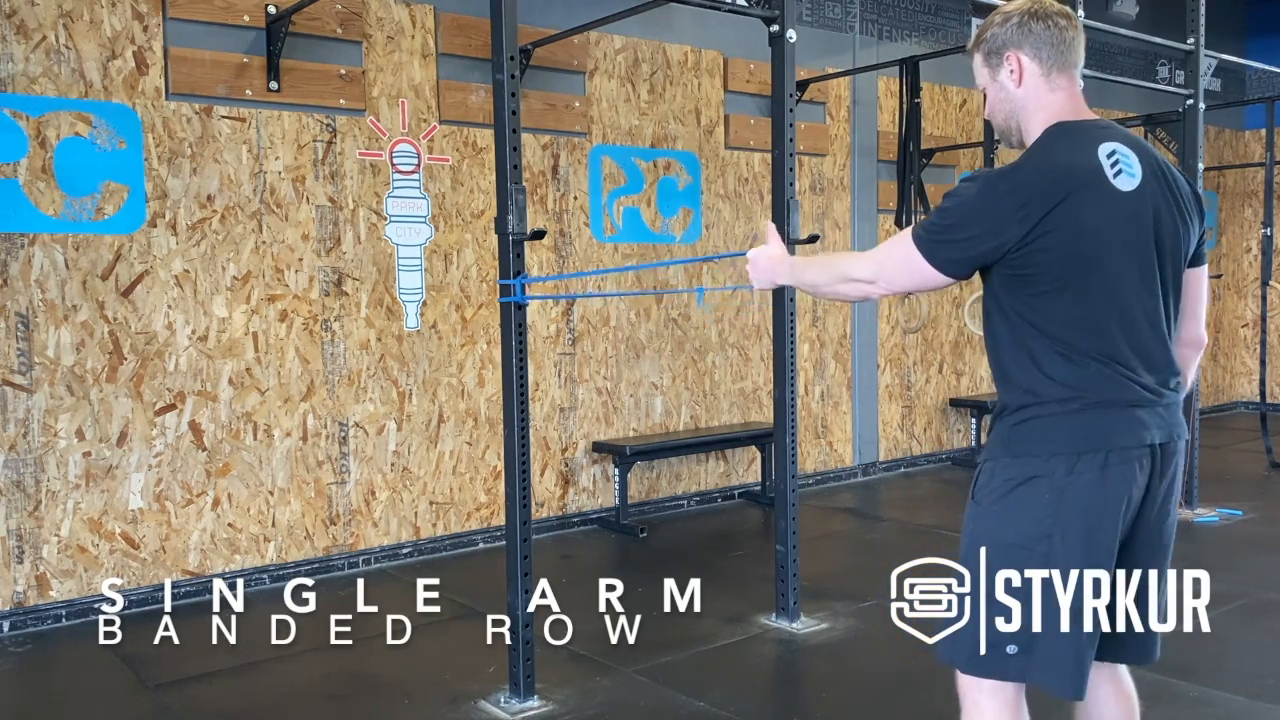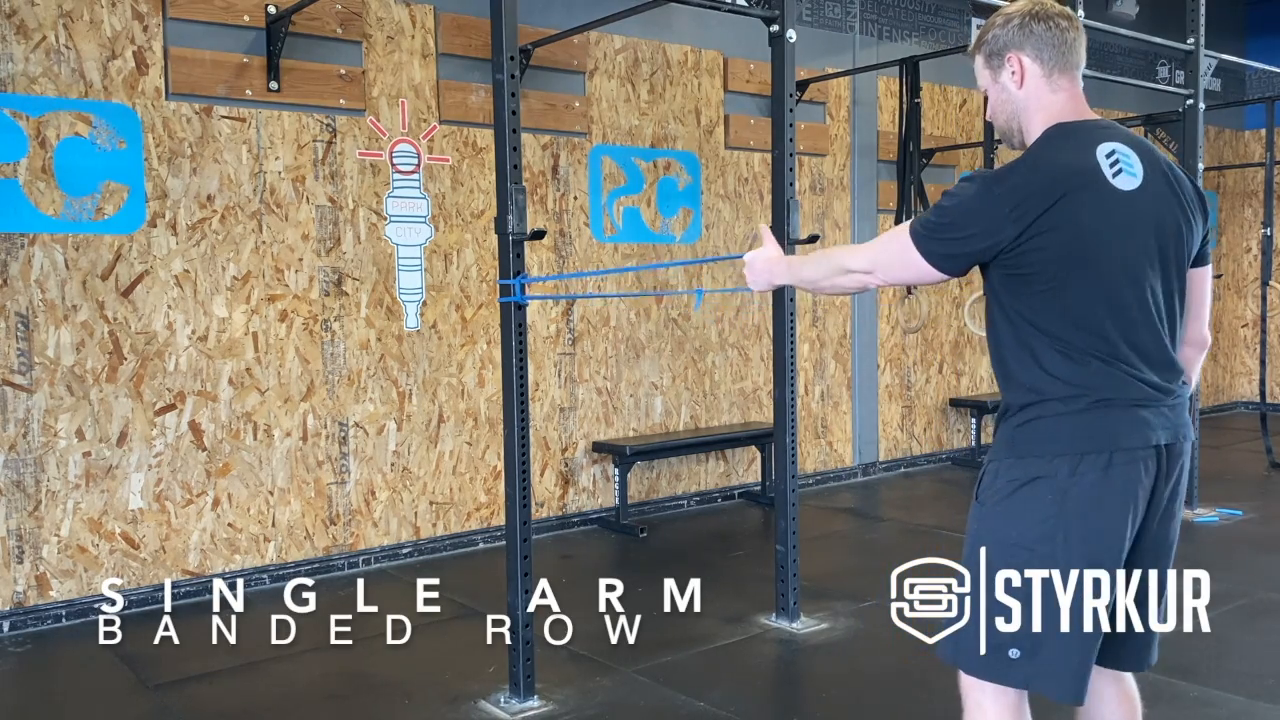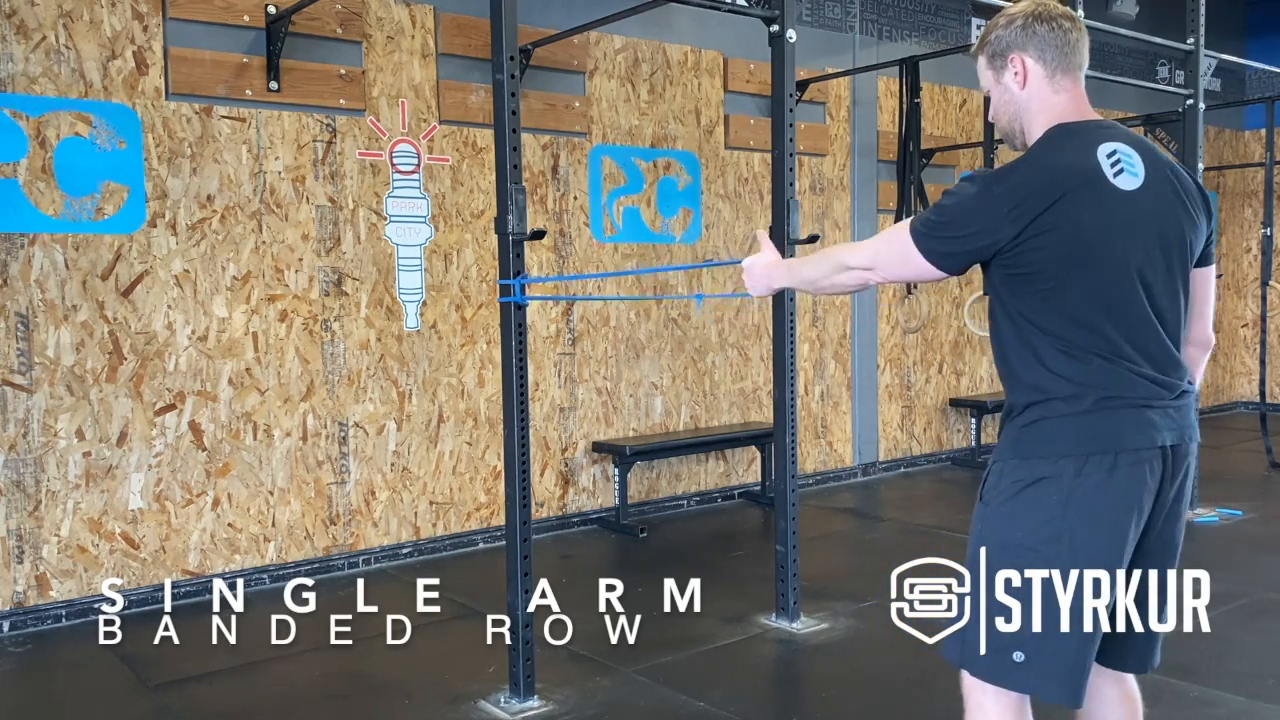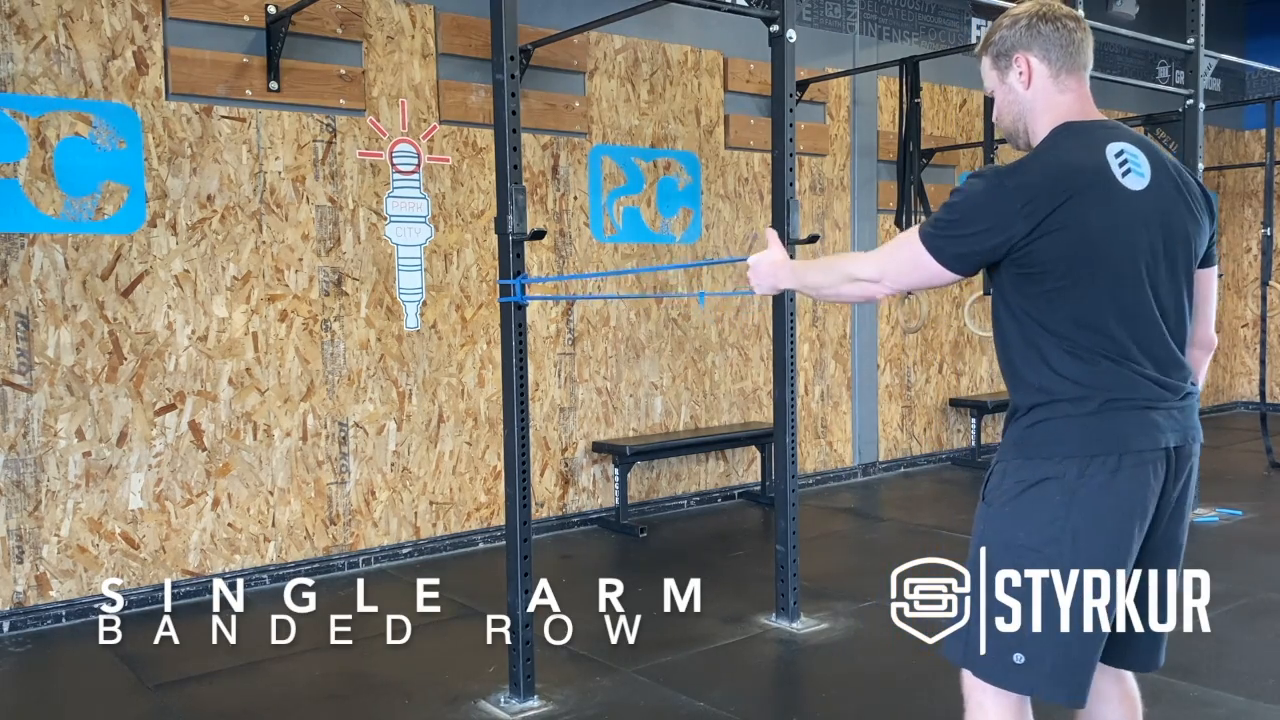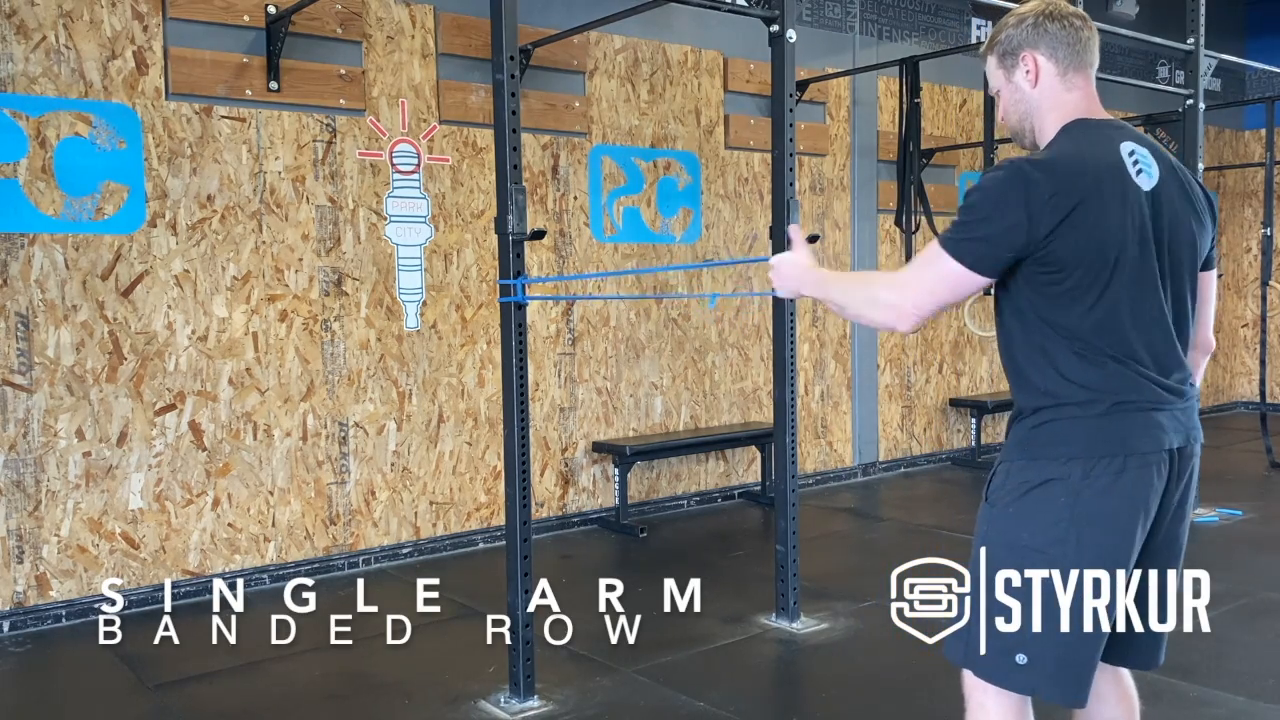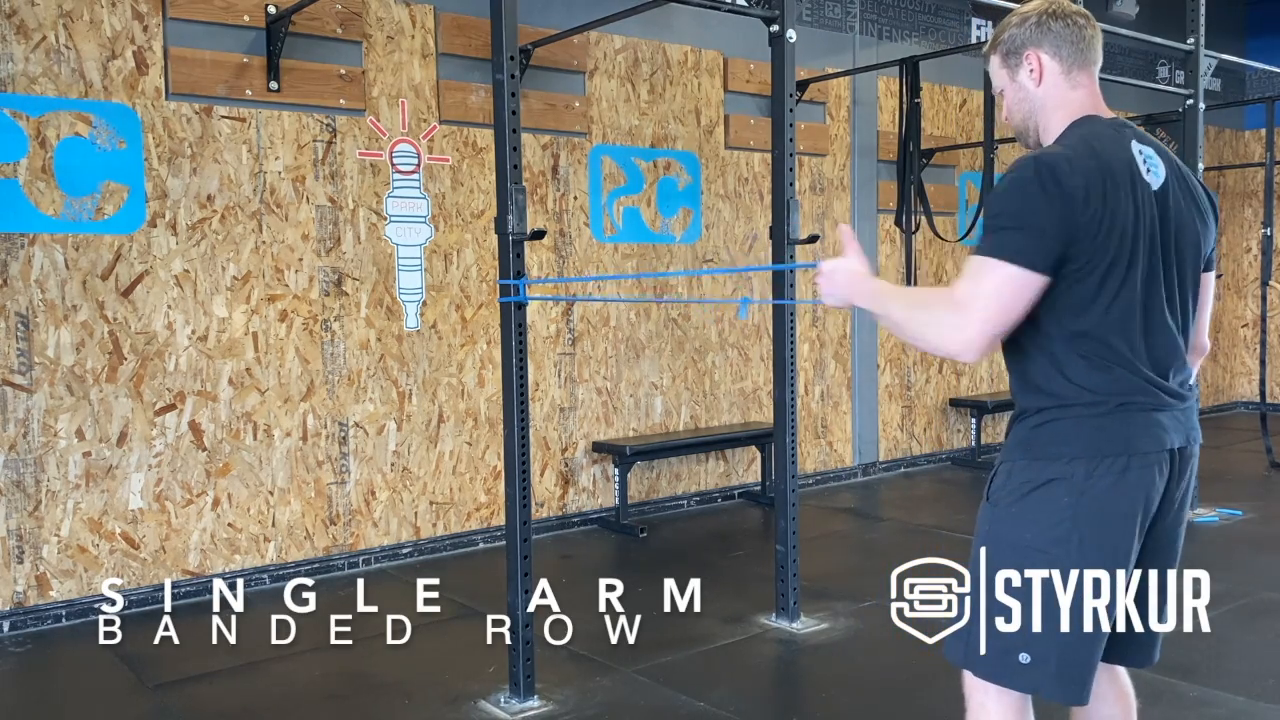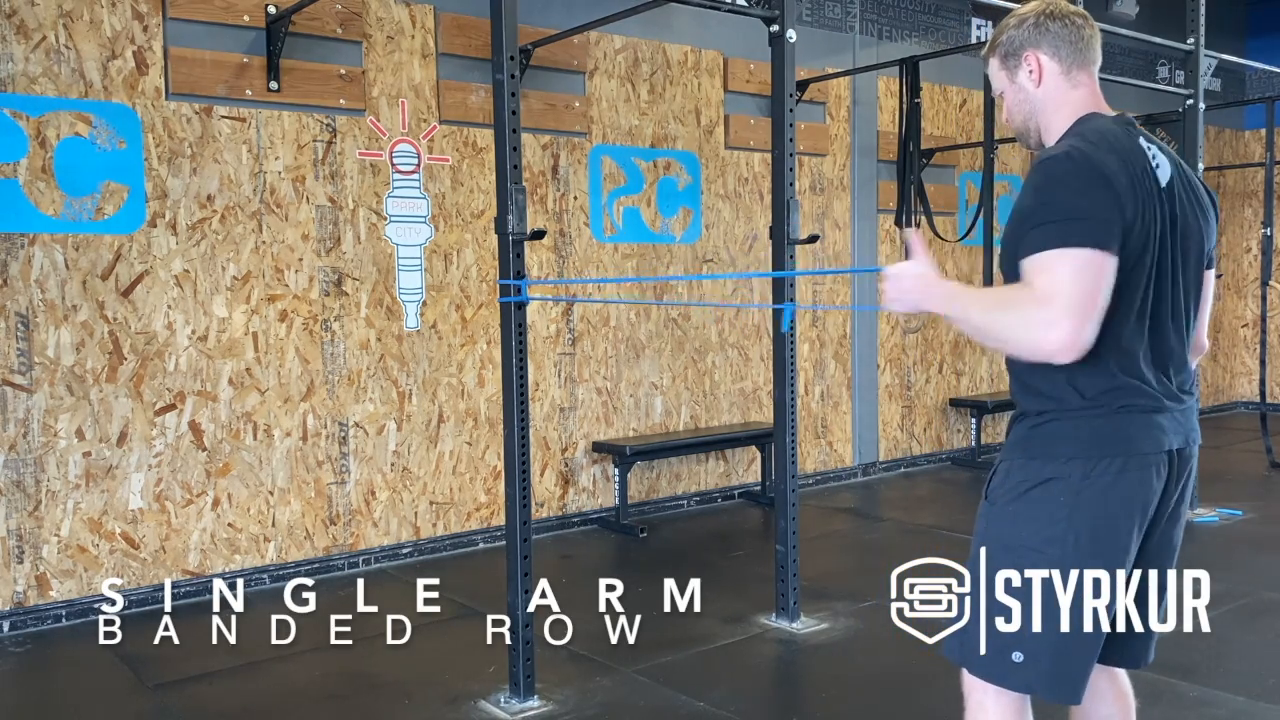
dt=0.1s
person 1, frame 1
left shoulder: (1012, 191)
right shoulder: (1168, 179)
left elbow: (872, 277)
right elbow: (1191, 337)
left wrist: (781, 267)
left hip: (1054, 459)
right hip: (1153, 449)
right knee: (1099, 657)
person 1, frame 2
left shoulder: (1012, 193)
right shoulder: (1172, 180)
left elbow: (865, 267)
right elbow: (1196, 337)
left wrist: (778, 268)
left hip: (1061, 460)
right hip: (1161, 449)
right knee: (1104, 659)
person 1, frame 3
left shoulder: (1012, 192)
right shoulder: (1176, 180)
left elbow: (864, 264)
right elbow: (1199, 337)
left wrist: (777, 273)
left hip: (1065, 462)
right hip: (1165, 450)
right knee: (1105, 660)
person 1, frame 4
left shoulder: (1016, 188)
right shoulder: (1177, 180)
left elbow: (875, 275)
right elbow: (1200, 340)
left wrist: (782, 271)
left hip: (1069, 460)
right hip: (1168, 450)
right knee: (1104, 660)
person 1, frame 5
left shoulder: (1031, 184)
right shoulder: (1180, 181)
left elbow: (902, 305)
right elbow: (1200, 342)
left wrist: (807, 276)
left hip: (1071, 462)
right hip: (1167, 450)
right knee: (1100, 659)
person 1, frame 6
left shoulder: (1050, 176)
right shoulder: (1179, 179)
left elbow: (963, 332)
right elbow: (1193, 341)
left wrist: (860, 288)
left hip: (1076, 458)
right hip: (1167, 449)
right knee: (1099, 659)
person 1, frame 7
left shoulder: (1071, 171)
right shoulder: (1176, 175)
left elbow: (1059, 331)
right elbow: (1195, 339)
left wrist: (933, 289)
left hip: (1072, 458)
right hip: (1164, 447)
right knee: (1098, 659)
